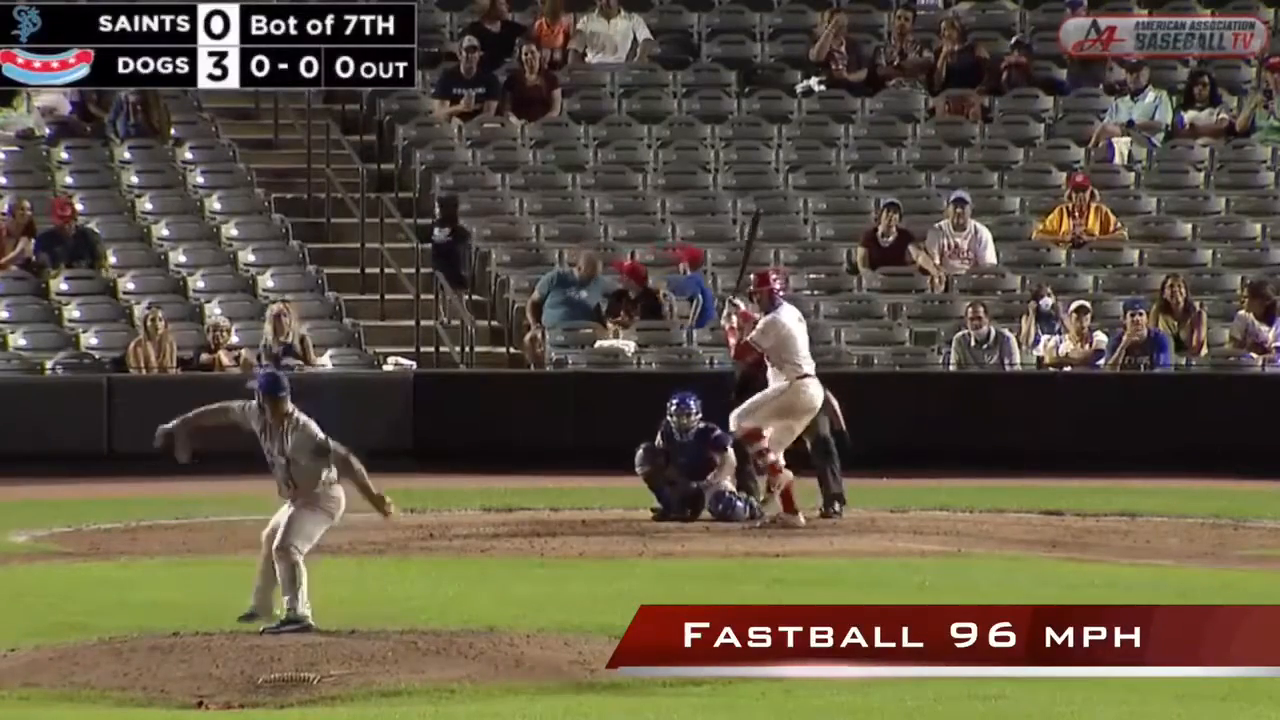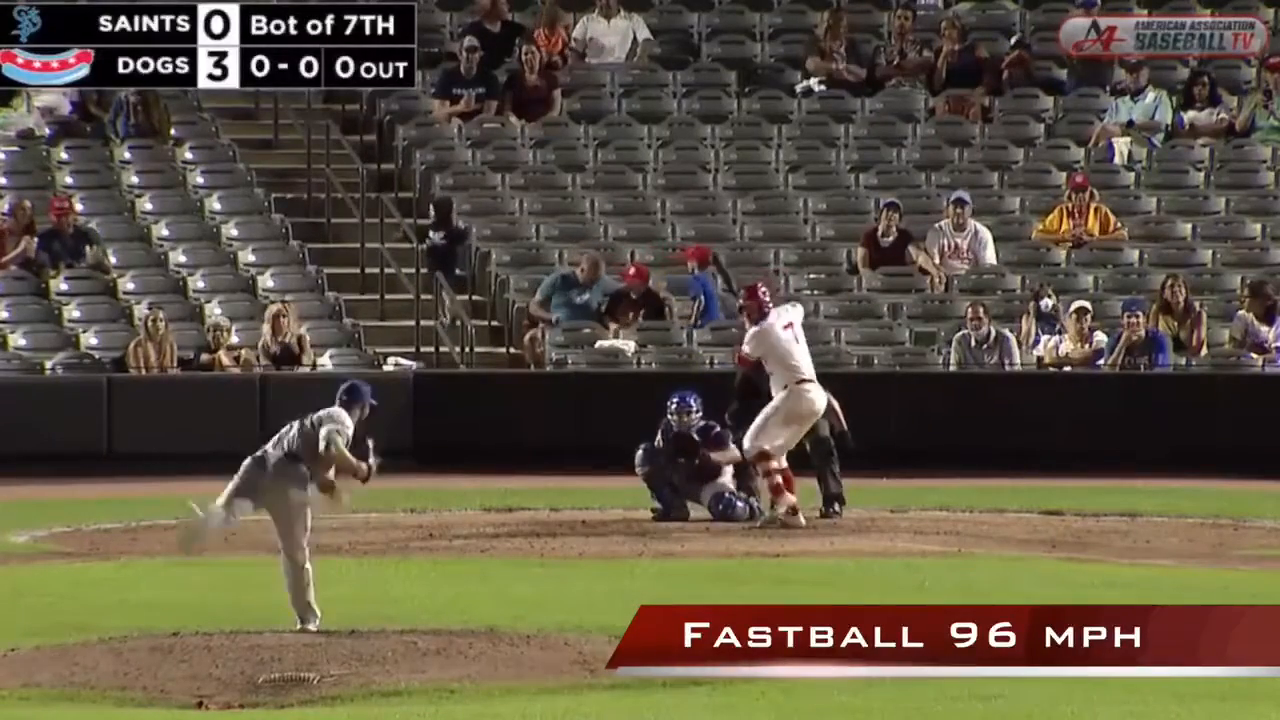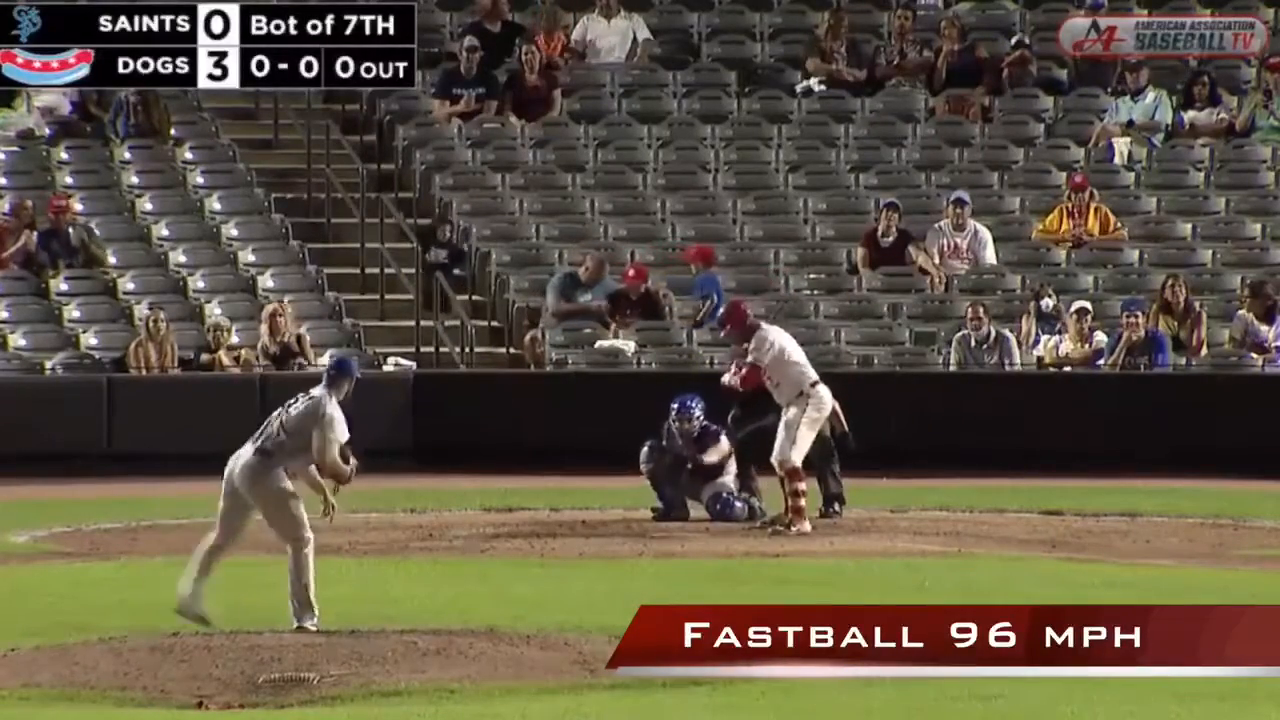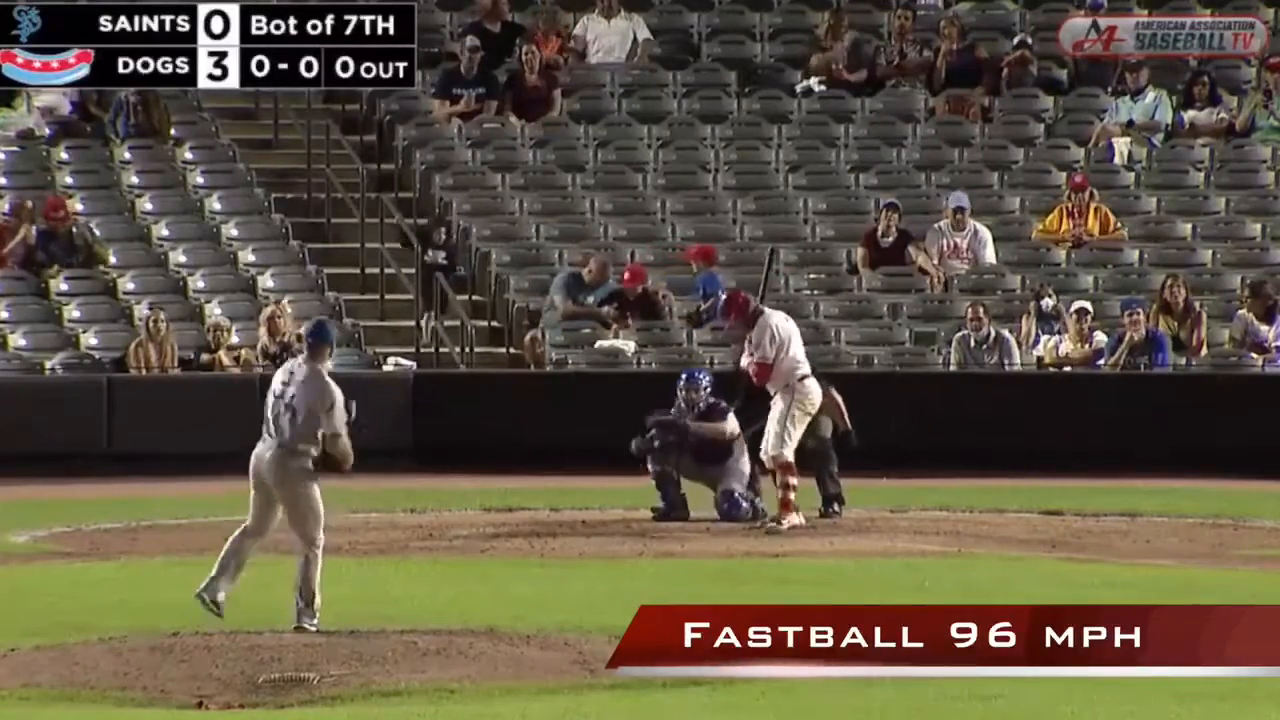
dt=0.4s
person 1, frame 1
left shoulder: (303, 431)
left elbow: (345, 460)
right elbow: (224, 411)
left wrist: (371, 496)
right wrist: (181, 424)
left hip: (320, 501)
right hip: (302, 497)
left knee: (285, 547)
right knee: (271, 540)
left ankle: (298, 614)
right ankle: (263, 607)
person 1, frame 2
left shoulder: (320, 418)
right shoulder: (341, 421)
right elbow: (328, 449)
right wrist: (362, 469)
left hip: (258, 467)
right hip: (289, 480)
left knee: (224, 510)
right knee: (296, 555)
left ankle: (203, 521)
right ankle: (307, 619)
person 1, frame 3
left shoulder: (304, 400)
right shoulder: (329, 413)
right elbow: (325, 459)
left wrist: (324, 492)
right wrist: (345, 472)
left hip: (239, 464)
right hip: (263, 476)
left knee: (224, 536)
right knee: (301, 543)
left ankle: (191, 599)
right ankle: (305, 618)
person 1, frame 4
left shoulder: (286, 370)
right shoulder: (325, 388)
right elbow: (336, 446)
right wrist: (345, 462)
left hip: (262, 455)
right hip: (293, 464)
left knee: (256, 527)
right knee: (310, 543)
left ankle: (215, 587)
right ankle: (304, 618)
person 2, frame 1
left shoulder: (773, 321)
right shoulder: (790, 312)
left elbow: (739, 353)
left wrist: (730, 325)
right wrist: (743, 314)
left hip: (796, 389)
right hip: (809, 391)
left knee: (740, 421)
right knee: (770, 448)
left ankle: (775, 475)
right ankle: (790, 512)
person 2, frame 2
left shoulder: (758, 333)
right shoulder: (787, 314)
left elbow: (743, 360)
right elbow: (798, 308)
left hip: (797, 394)
right hip: (812, 395)
left knee: (754, 443)
right knee: (774, 450)
left ankle: (781, 497)
right ankle: (791, 513)
person 2, frame 3
left shoulder: (763, 338)
right shoulder: (763, 336)
left elbow: (748, 381)
right elbow: (758, 373)
left wrist: (729, 378)
right wrist: (737, 371)
left hip: (810, 399)
right hip: (797, 401)
left knee: (787, 456)
right knee: (781, 459)
left ankle: (799, 519)
right ankle: (791, 513)
person 2, frame 4
left shoulder: (764, 326)
right shoulder: (776, 317)
left elbow: (761, 375)
left wrist: (747, 361)
right wrist: (750, 357)
left hip: (795, 391)
right hip: (800, 389)
left knee: (779, 450)
right knee: (771, 452)
left ankle: (787, 513)
right ankle: (790, 513)
